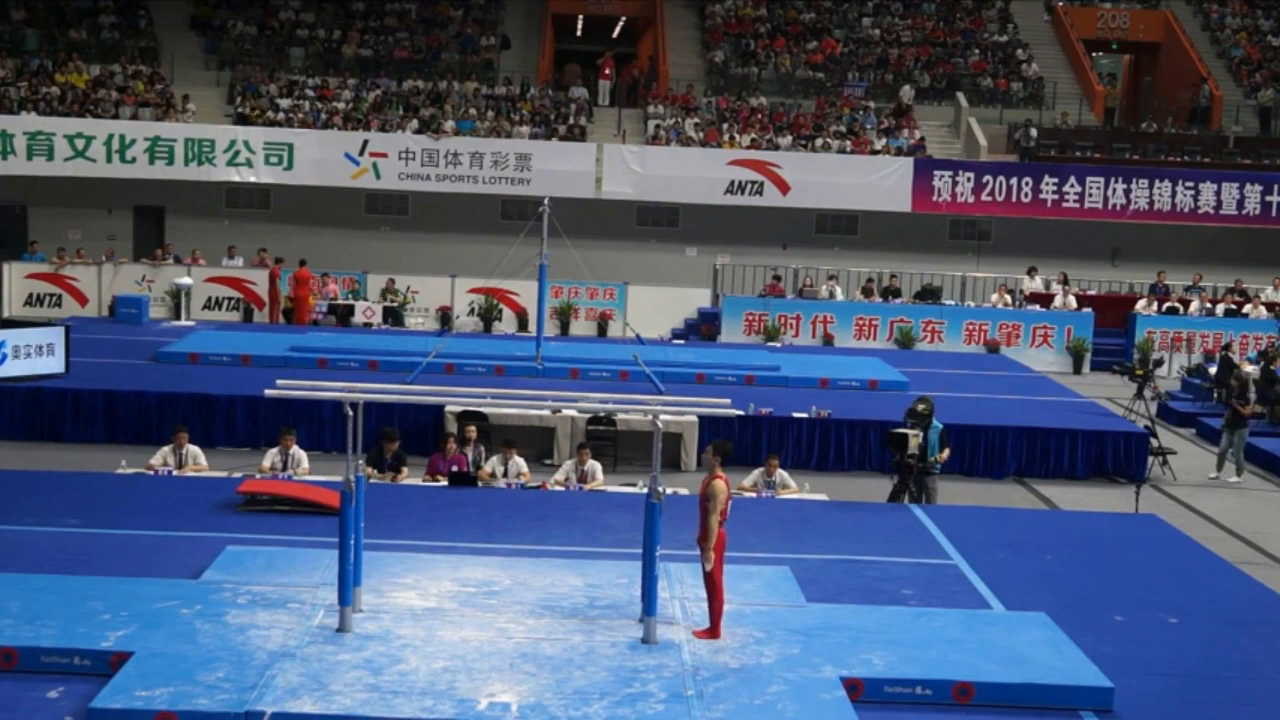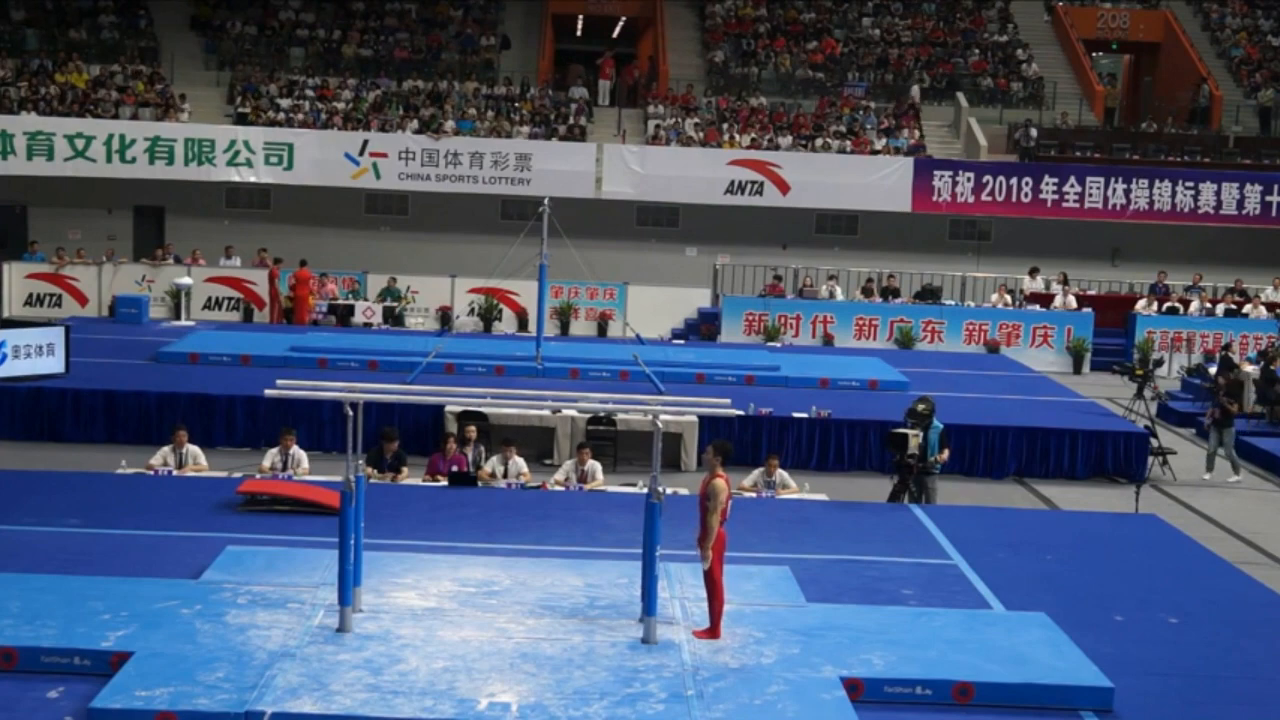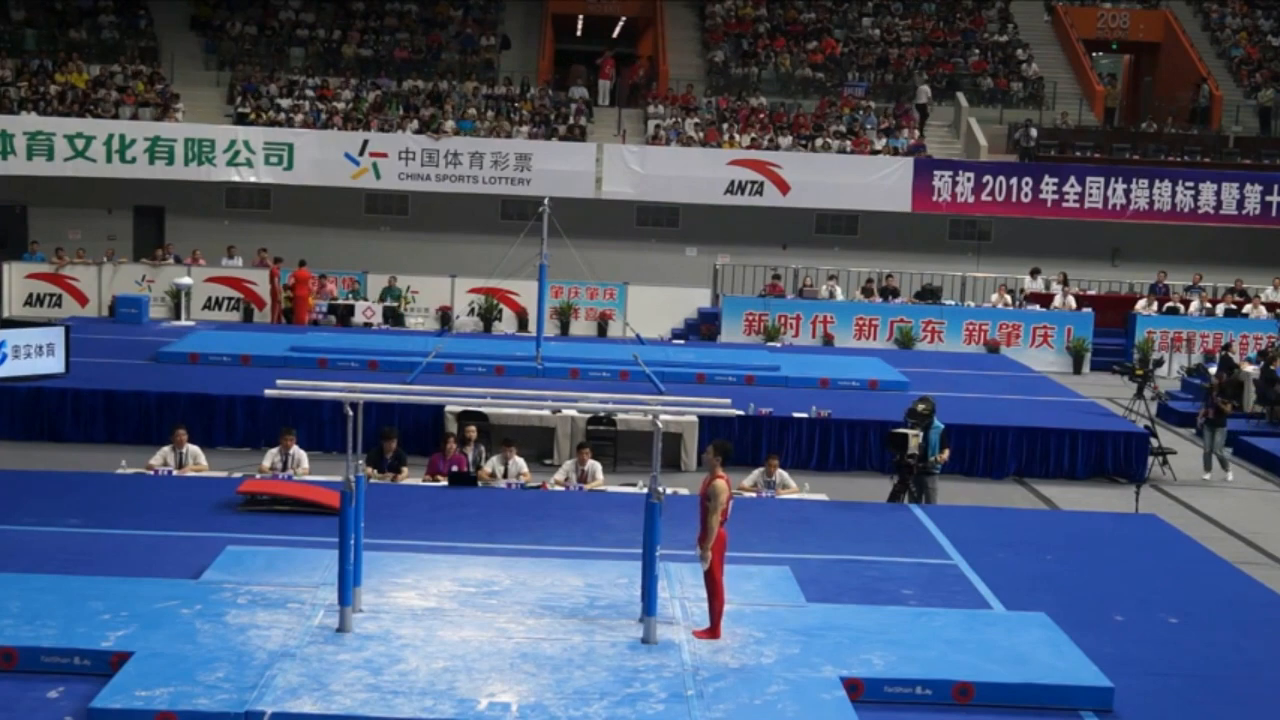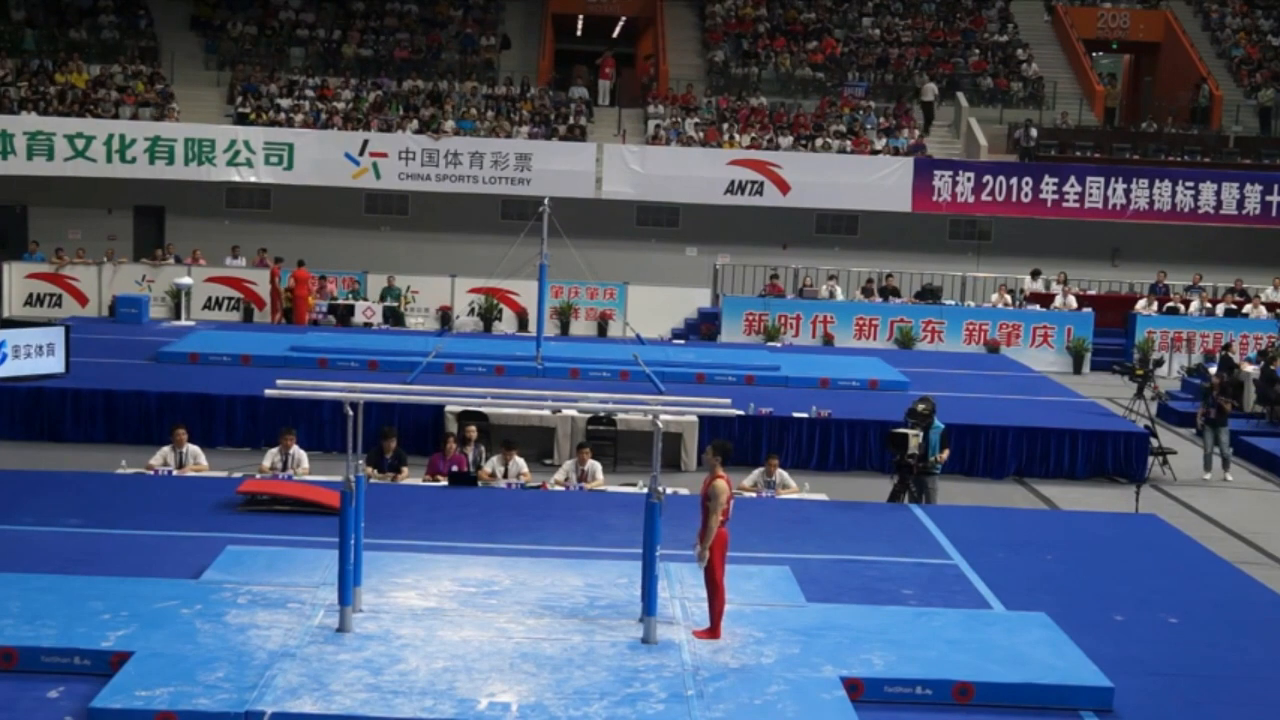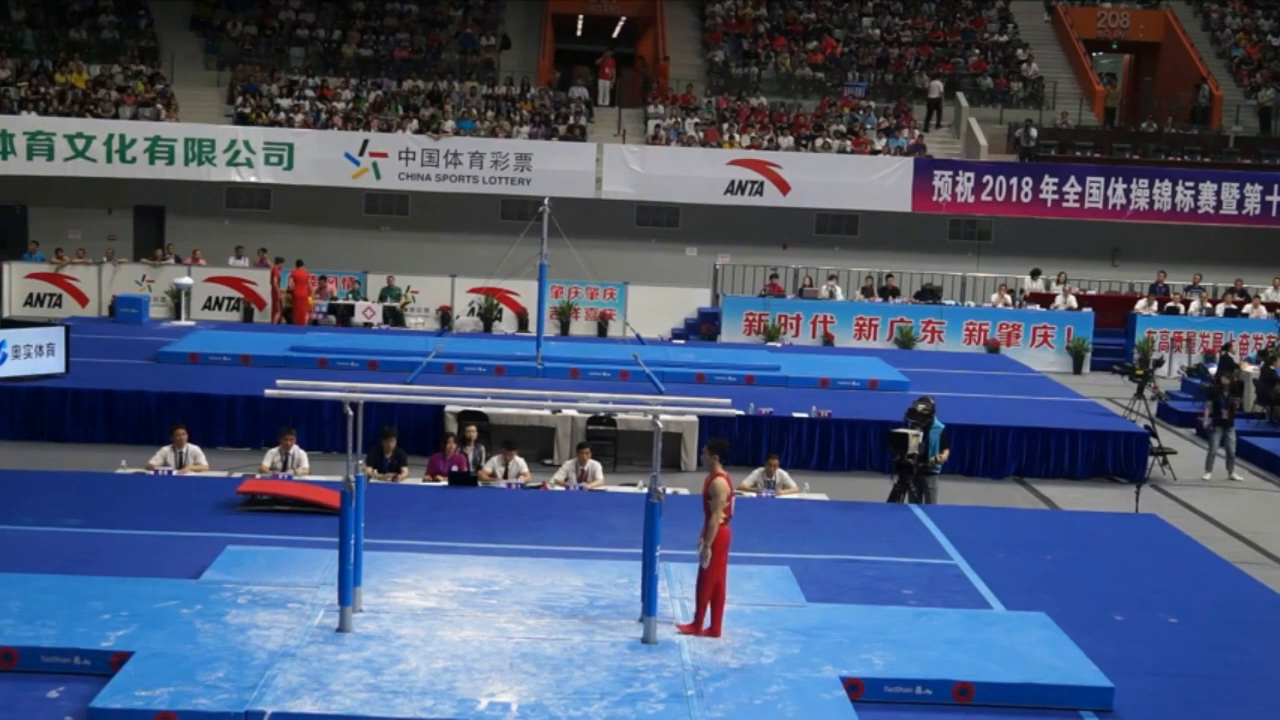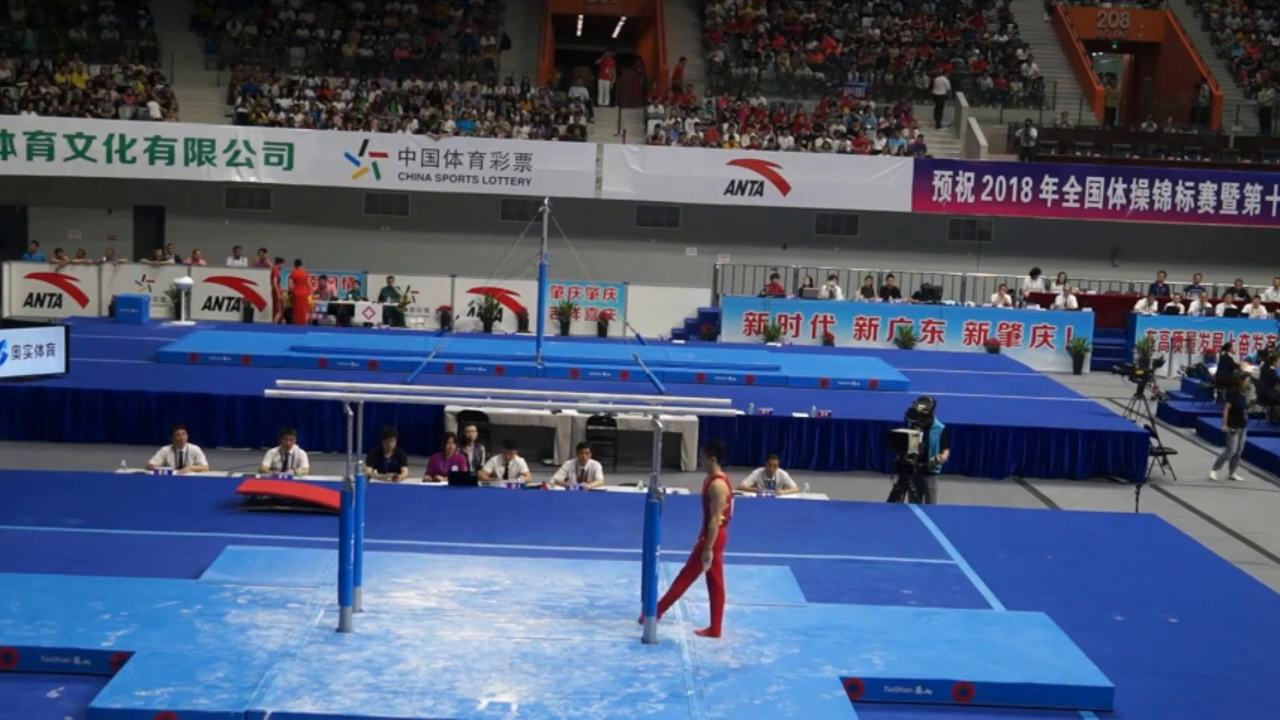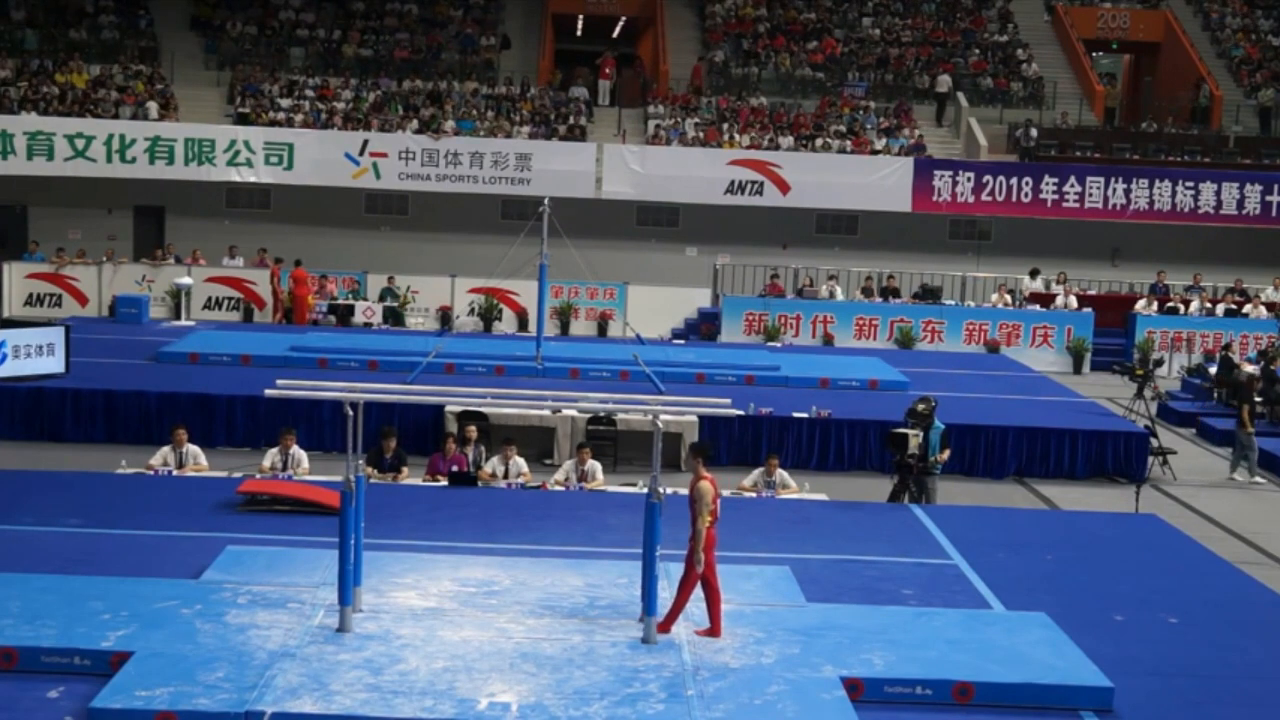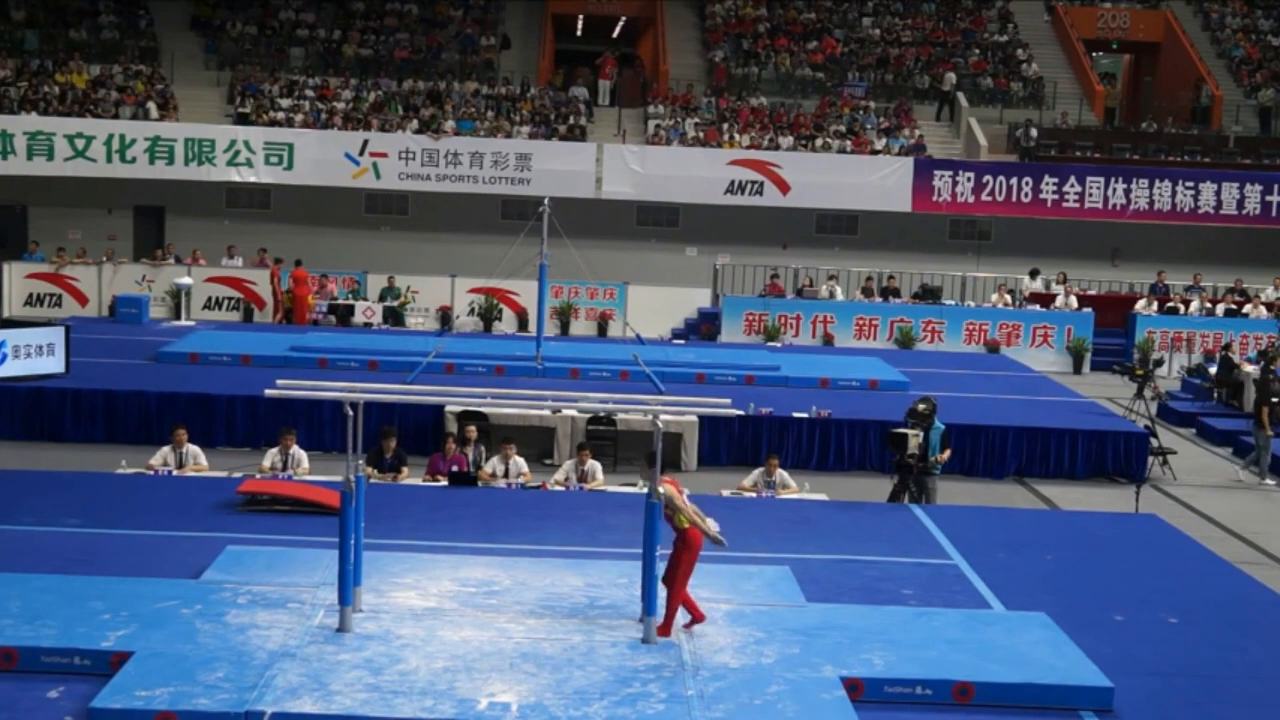
dt=0.4s
person 1, frame 1
left shoulder: (717, 484)
right shoulder: (710, 478)
left elbow: (714, 518)
left wrist: (709, 548)
right wrist: (701, 538)
left hip: (713, 538)
right hip: (708, 537)
left knee: (714, 584)
right knee: (710, 584)
left ankle: (714, 630)
right ankle: (712, 627)
person 1, frame 2
left shoulder: (717, 484)
right shoulder: (710, 478)
left elbow: (714, 517)
left wrist: (708, 547)
right wrist: (702, 540)
left hip: (714, 538)
right hip: (708, 536)
left knee: (714, 584)
right knee: (710, 584)
left ankle: (714, 630)
right ankle: (712, 627)
person 1, frame 3
left shoulder: (718, 484)
right shoulder: (711, 478)
left elbow: (715, 518)
left wrist: (707, 547)
right wrist: (702, 540)
left hip: (714, 538)
right hip: (709, 536)
left knee: (714, 584)
right knee: (711, 584)
left ankle: (714, 630)
right ankle: (713, 627)
person 1, frame 4
left shoulder: (718, 485)
right shoulder: (711, 478)
left elbow: (715, 518)
left wrist: (705, 547)
right wrist: (700, 538)
left hip: (715, 538)
right hip: (710, 536)
left knee: (715, 584)
right knee: (712, 584)
left ankle: (714, 630)
right ankle: (713, 627)
person 1, frame 5
left shoulder: (719, 482)
right shoulder: (713, 477)
left elbow: (716, 517)
left wrist: (707, 546)
right wrist: (703, 537)
left hip: (718, 536)
right hip: (716, 534)
left knee: (705, 581)
right knee: (716, 582)
left ankle: (697, 625)
right ankle: (714, 627)
person 1, frame 6
left shoulder: (717, 485)
right shoulder: (715, 479)
left elbow: (715, 519)
left wrist: (707, 549)
right wrist: (704, 543)
left hip: (713, 537)
right hip: (713, 535)
left knee: (686, 576)
right knee: (715, 583)
left ankle: (657, 611)
right ankle: (715, 628)
person 1, frame 7
left shoulder: (702, 485)
right shoulder: (705, 480)
left elbow: (701, 521)
left wrist: (698, 551)
left hip: (702, 538)
right hip: (707, 536)
left knee: (687, 583)
right knee: (710, 583)
left ankle: (666, 624)
right ankle: (715, 627)
person 1, frame 8
left shoulder: (663, 489)
right shoulder: (668, 483)
left elbow: (687, 512)
right elbow: (689, 507)
left wrist: (708, 534)
right wrist: (706, 523)
left hip: (689, 538)
right hip: (689, 536)
left knee: (674, 583)
right knee: (670, 579)
left ankle: (666, 628)
right ankle: (696, 614)
